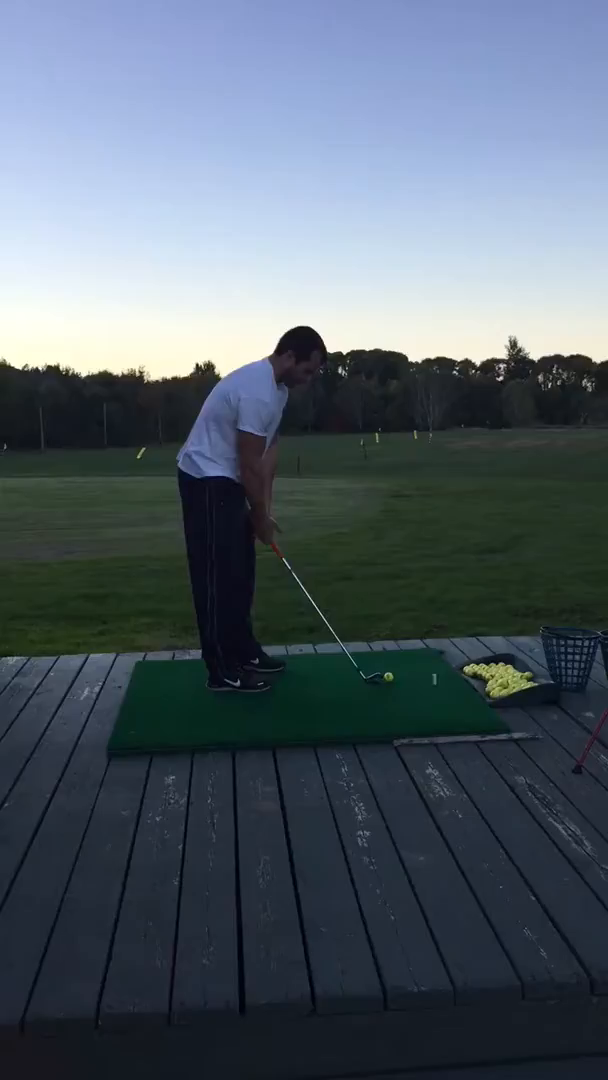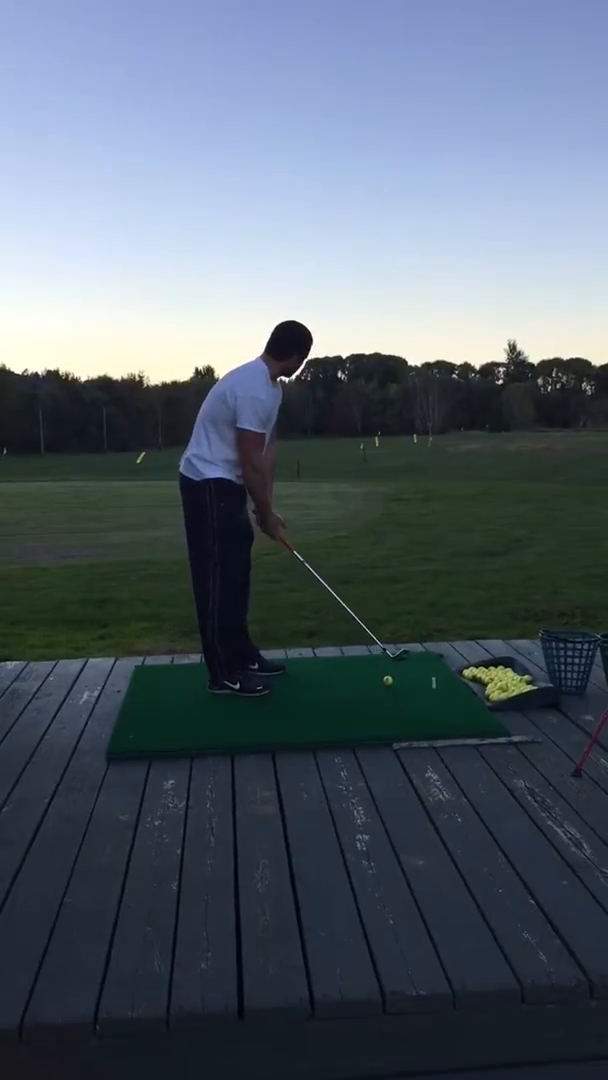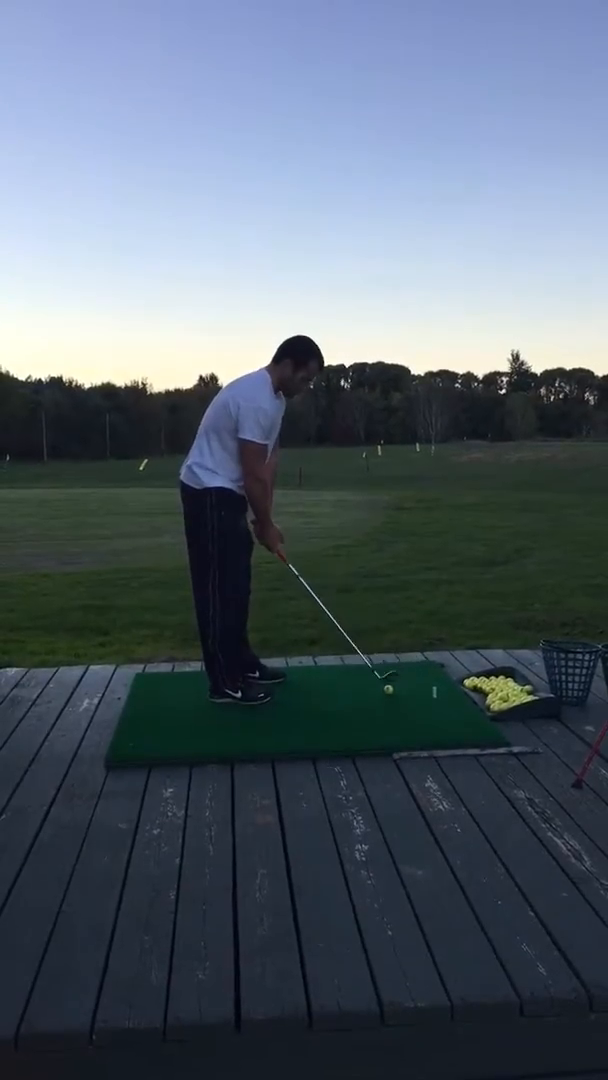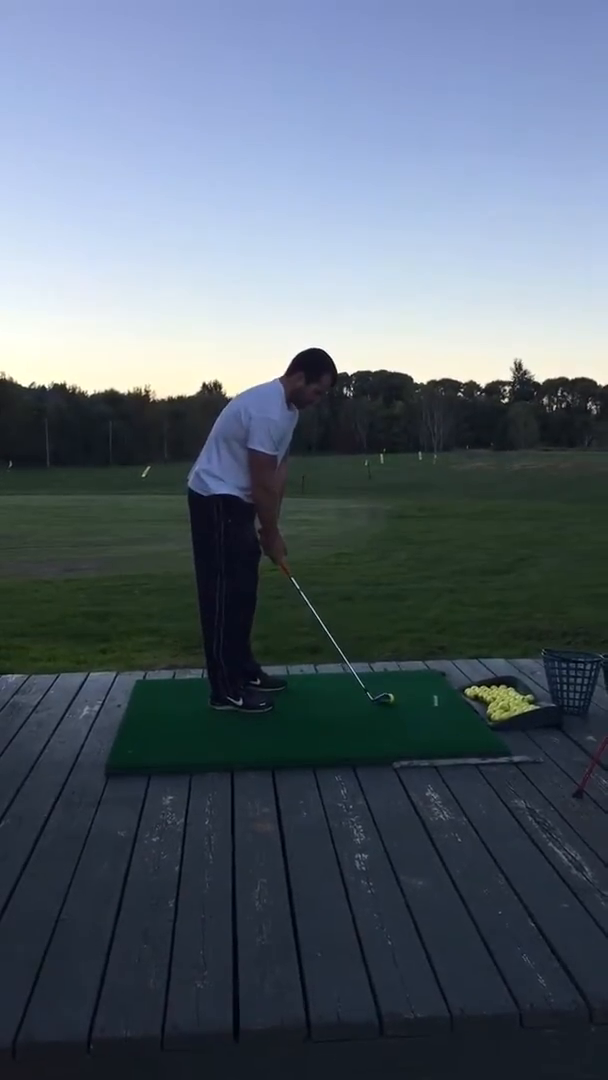
dt=1s
person 1, frame 1
left shoulder: (275, 387)
right shoulder: (257, 392)
left elbow: (268, 451)
right elbow: (250, 465)
left wrist: (265, 509)
right wrist: (261, 518)
left hip: (225, 481)
right hip: (206, 481)
left knee: (240, 570)
right knee: (219, 576)
left ankle: (244, 652)
right ankle: (223, 672)
person 1, frame 2
left shoulder: (268, 386)
right shoulder: (254, 390)
left elbow: (267, 450)
right elbow: (251, 463)
left wrist: (267, 505)
right wrist: (266, 514)
left hip: (225, 484)
right hip: (208, 485)
left knee: (236, 575)
right knee: (219, 579)
left ankle: (242, 656)
right ankle: (223, 674)
person 1, frame 3
left shoulder: (274, 397)
right shoulder: (256, 400)
left elbow: (268, 462)
right elbow: (254, 474)
left wrist: (265, 517)
right wrist: (266, 525)
left hip: (227, 493)
right hip: (209, 493)
left knee: (236, 583)
right knee: (219, 586)
left ankle: (242, 663)
right ankle: (224, 683)
person 1, frame 4
left shoulder: (285, 408)
right shoulder: (268, 411)
left elbow: (277, 473)
right elbow: (263, 483)
left wrist: (271, 528)
right wrist: (272, 536)
left hip: (234, 500)
right hip: (216, 499)
left knee: (243, 589)
right knee: (224, 593)
left ankle: (244, 671)
right ankle: (225, 690)
